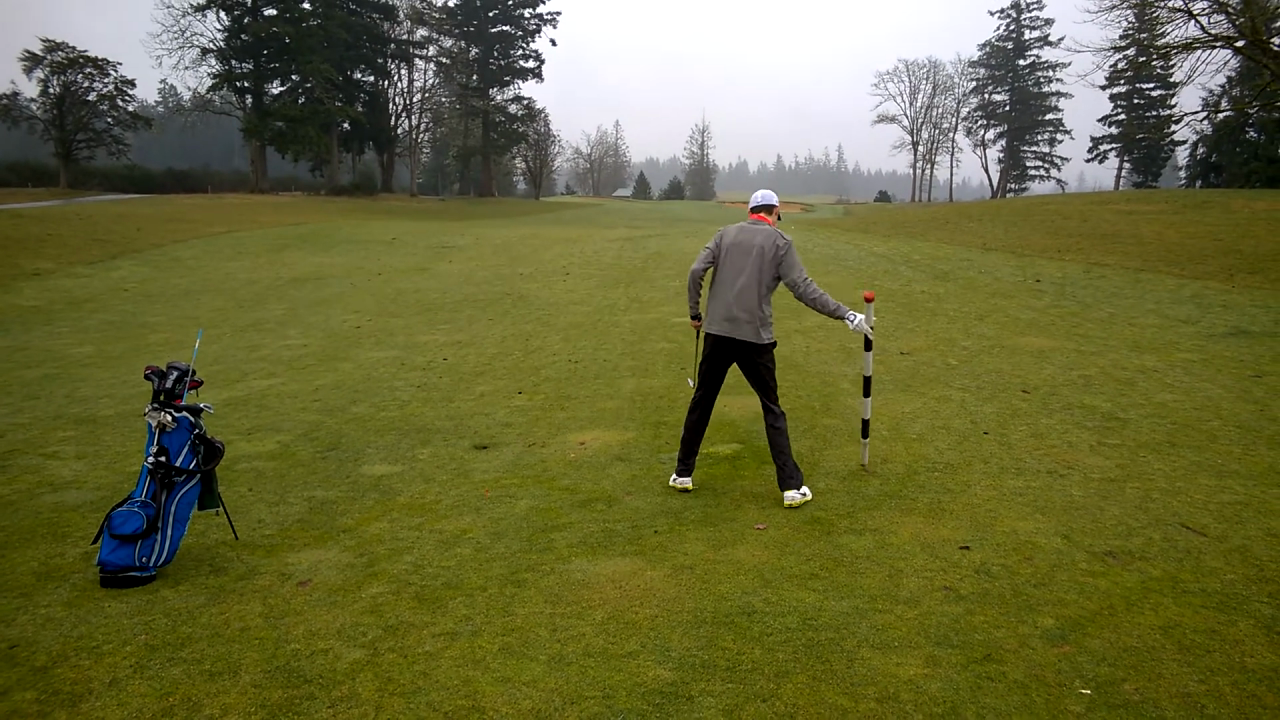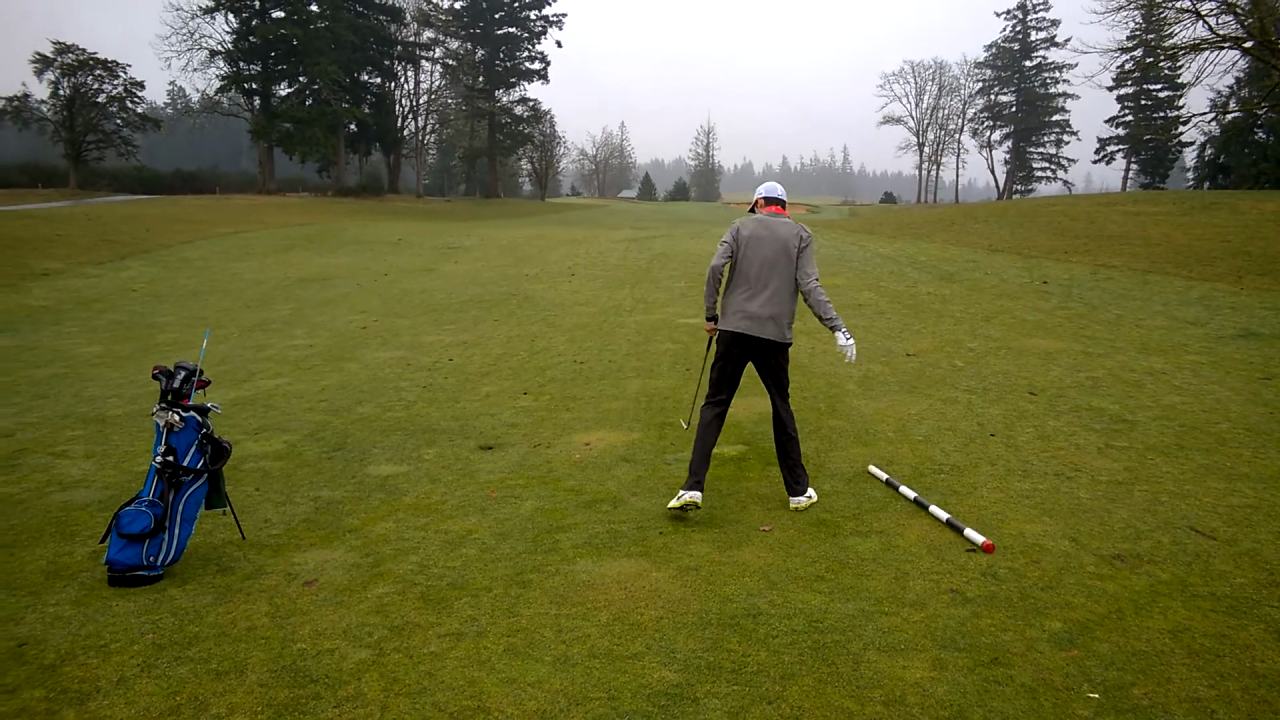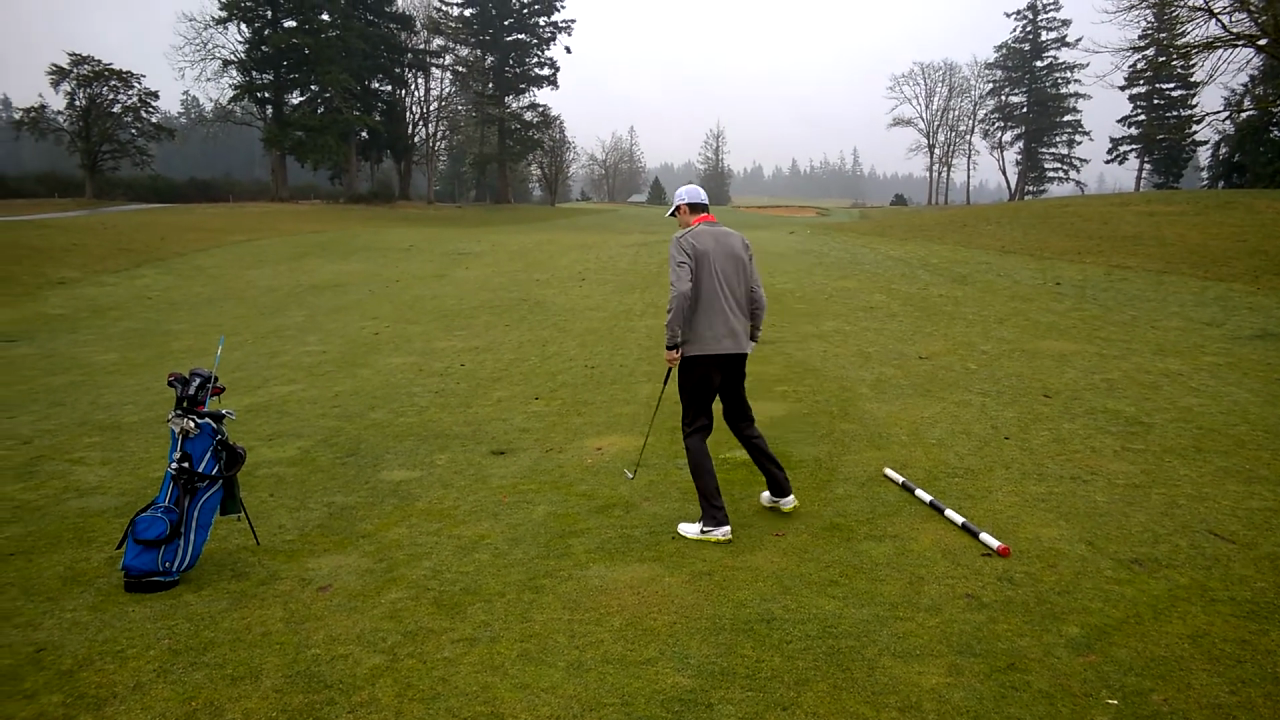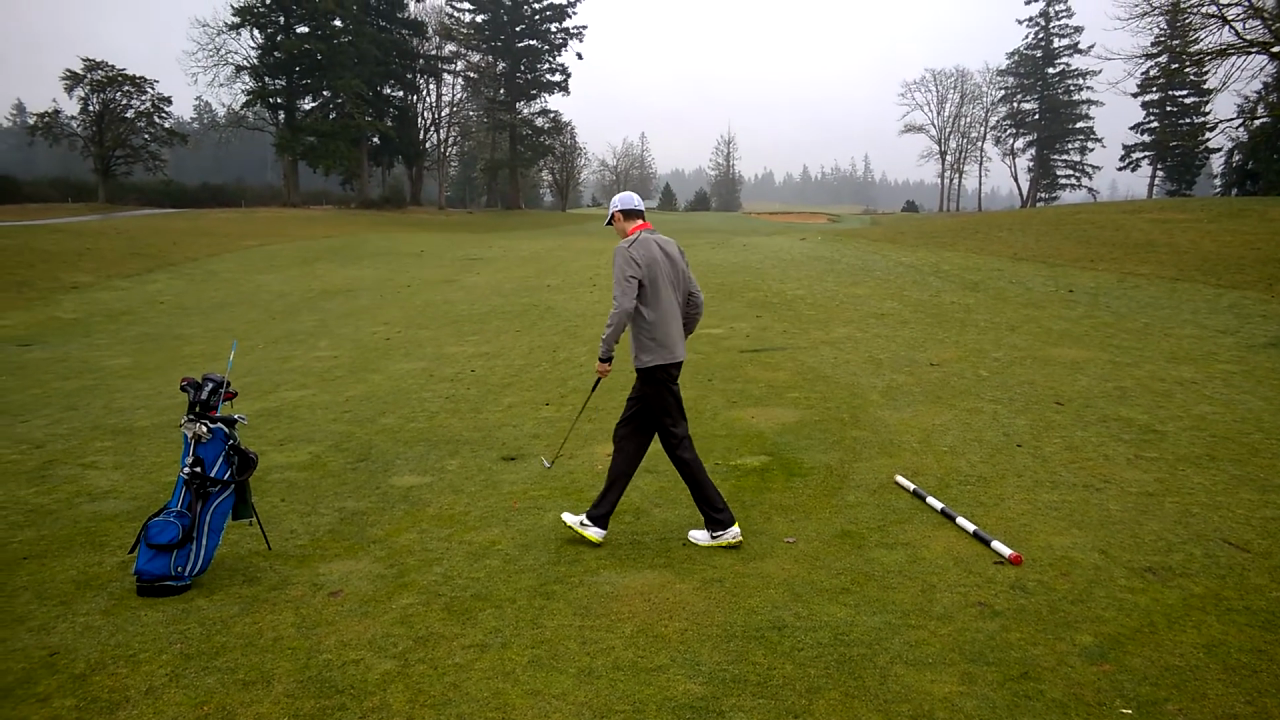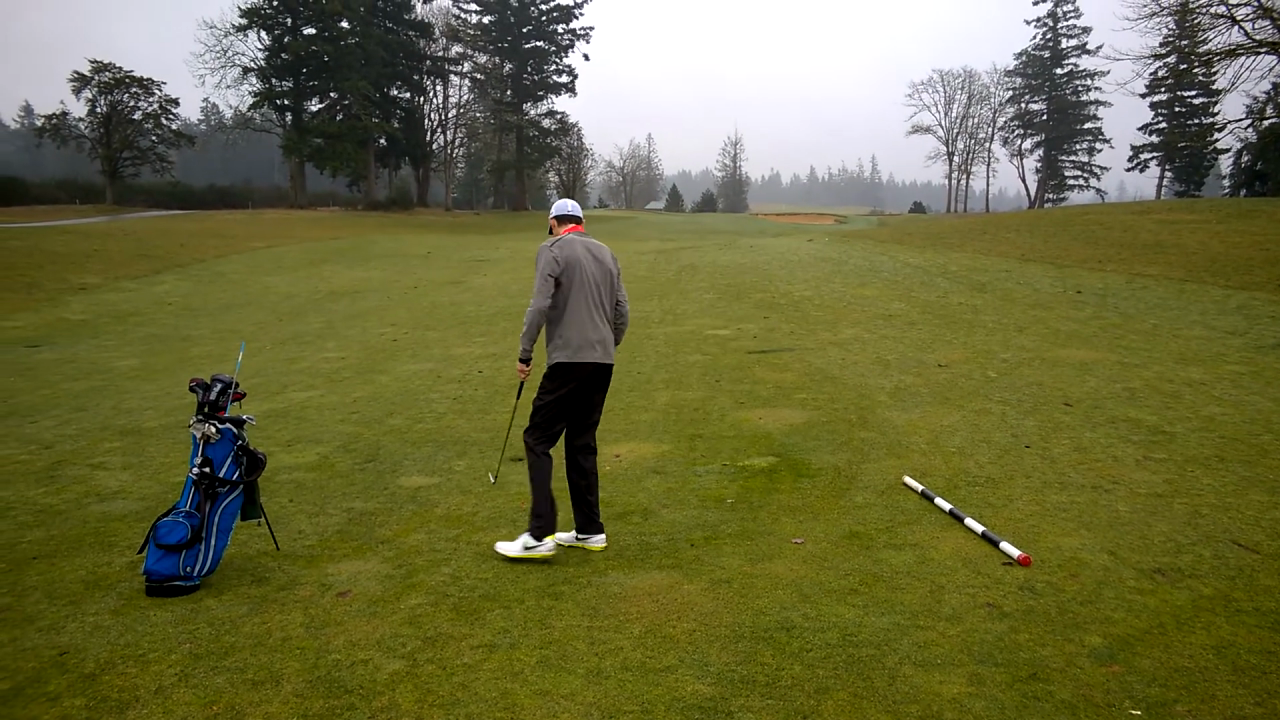
dt=0.4s
person 1, frame 1
left shoulder: (725, 234)
right shoulder: (780, 242)
left elbow: (695, 272)
right elbow: (805, 289)
left wrist: (695, 313)
right wrist: (846, 315)
left hip: (717, 332)
right hip: (754, 337)
left knee: (702, 401)
right knee: (771, 409)
left ankle: (683, 473)
right ankle: (792, 486)
person 1, frame 2
left shoulder: (741, 226)
right shoulder: (801, 234)
left elbow: (716, 268)
right elbow: (810, 286)
left wrist: (712, 314)
right wrist: (838, 330)
left hip: (735, 330)
right hip: (775, 335)
left knee: (714, 406)
right knee: (781, 409)
left ankle: (693, 488)
right ankle: (799, 490)
person 1, frame 3
left shoulder: (684, 240)
right shoulder: (738, 240)
left elbow: (681, 292)
right elbow: (756, 296)
left wrist: (673, 342)
right wrist: (751, 335)
left hip: (702, 350)
right hip: (736, 348)
left knee: (696, 433)
right knee: (741, 422)
left ankle: (716, 522)
right ankle: (781, 491)
person 1, frame 4
left shoulder: (628, 249)
right shoulder: (670, 246)
left elbow: (623, 307)
right elbow: (695, 300)
left wrist: (605, 353)
left hip: (654, 361)
right hip: (669, 356)
left knee: (676, 442)
right knee: (629, 433)
left ankle: (721, 525)
right ankle: (596, 520)
person 1, frame 5
left shoulder: (553, 249)
right shoulder: (606, 253)
left elbow: (540, 306)
right elbow: (622, 312)
left wrist: (524, 355)
left hip: (570, 360)
right hip: (603, 362)
left knee: (538, 441)
right knee: (580, 442)
left ankle: (540, 535)
right ankle: (589, 529)
